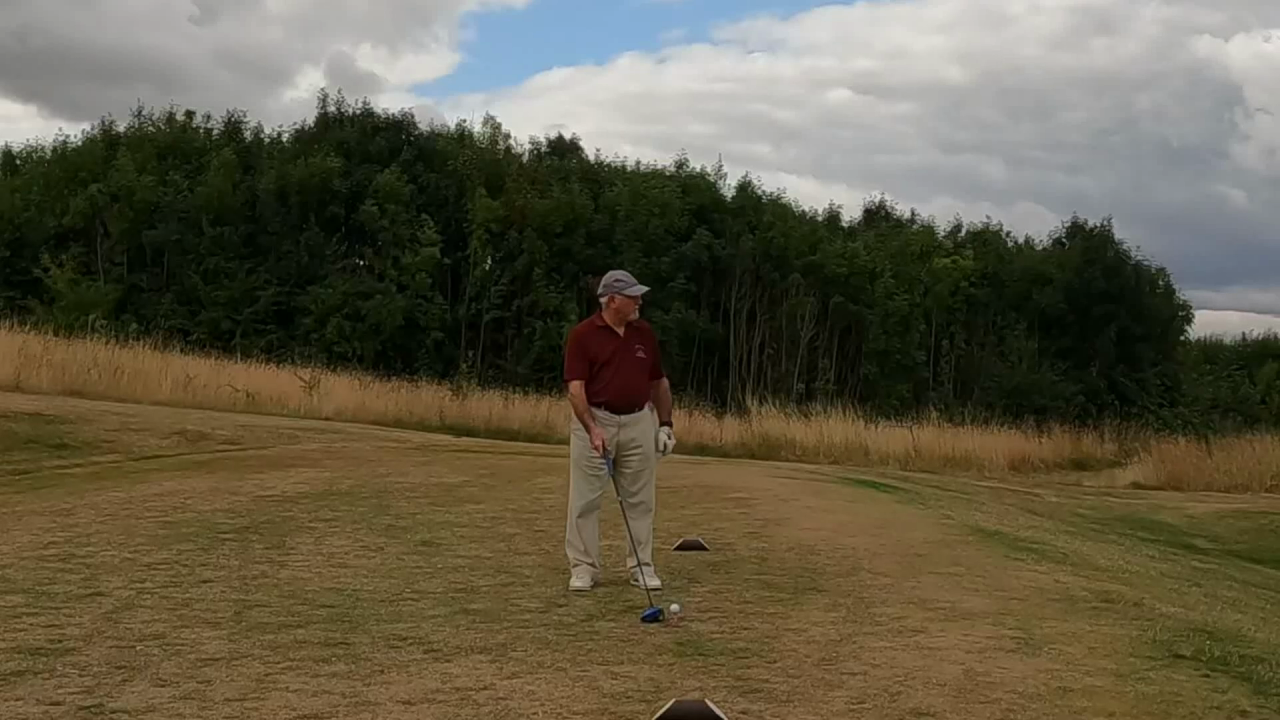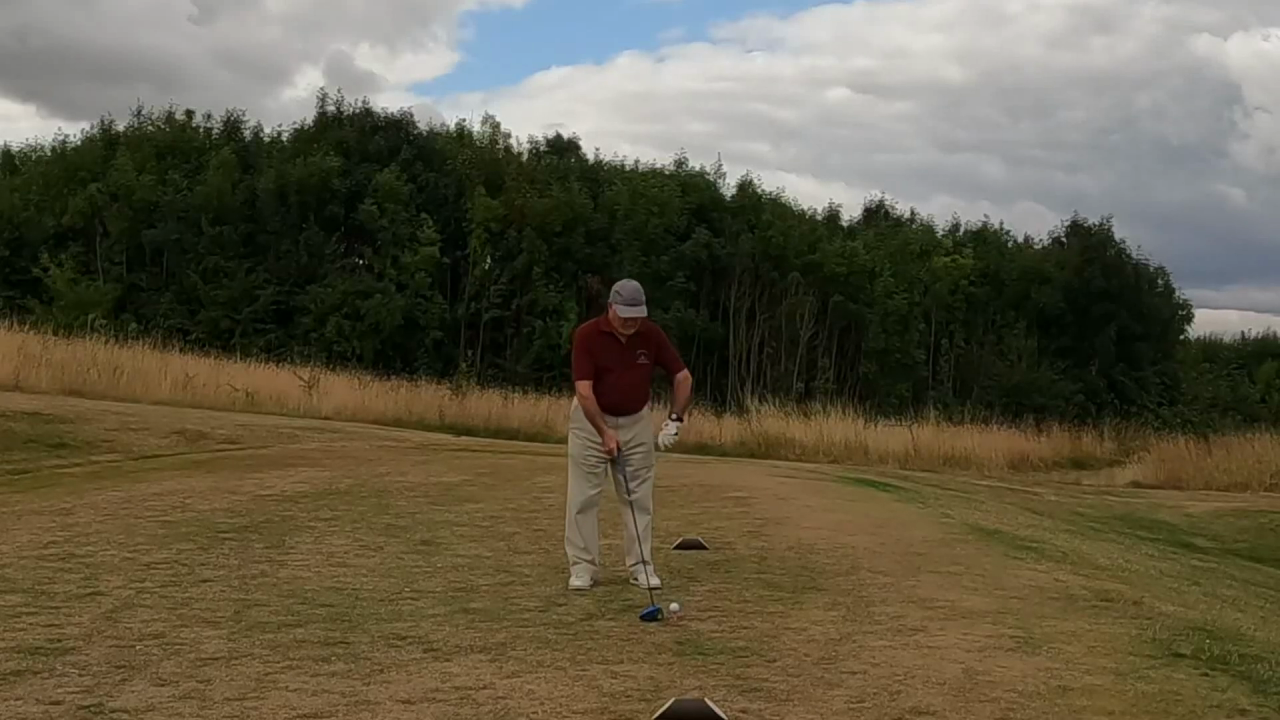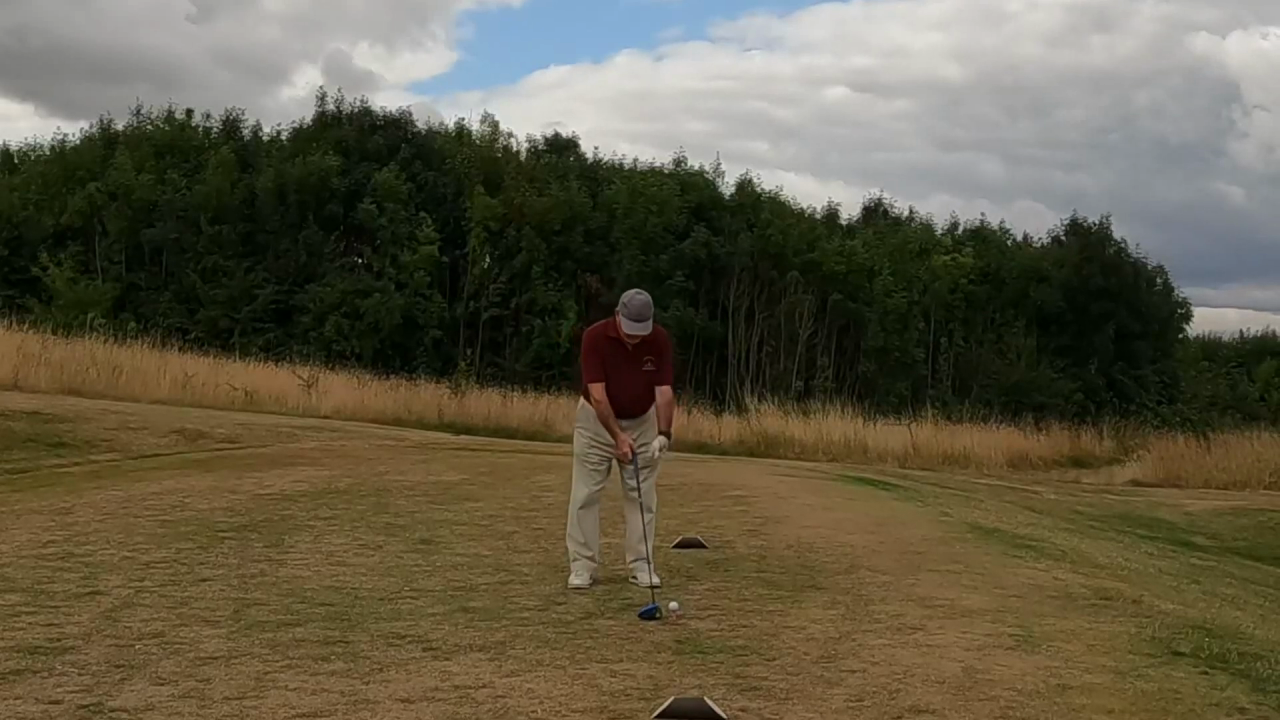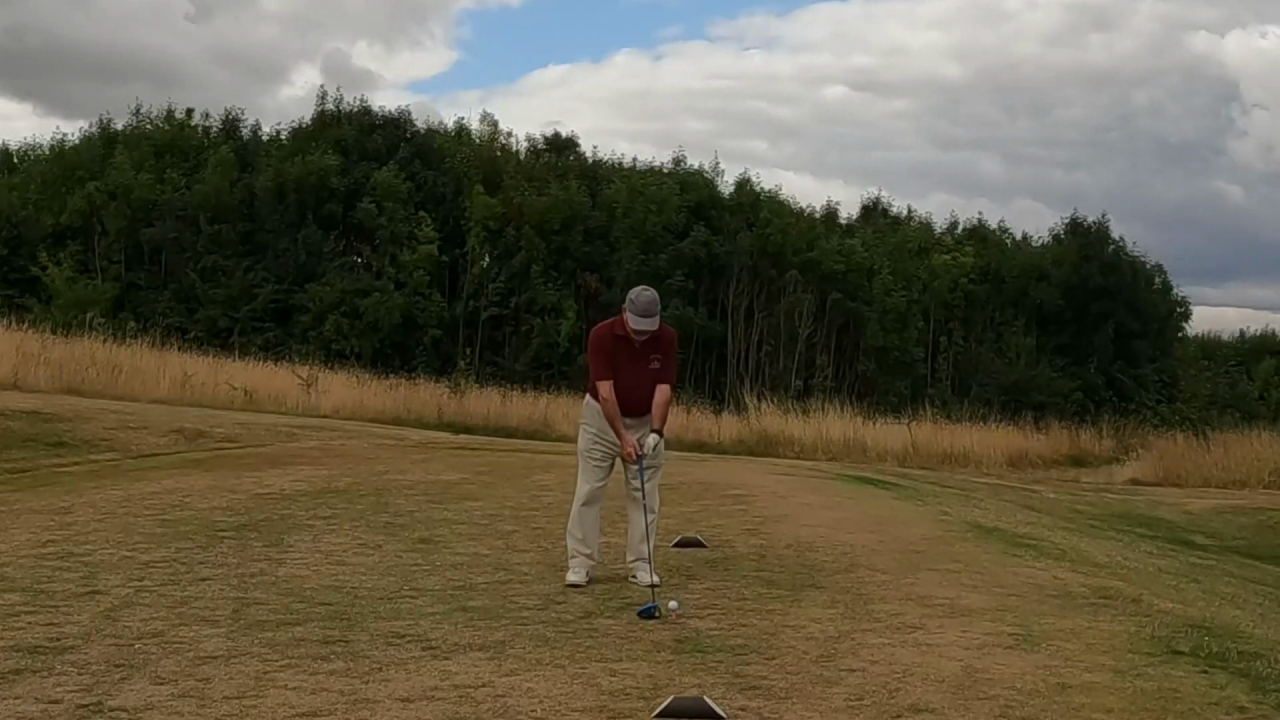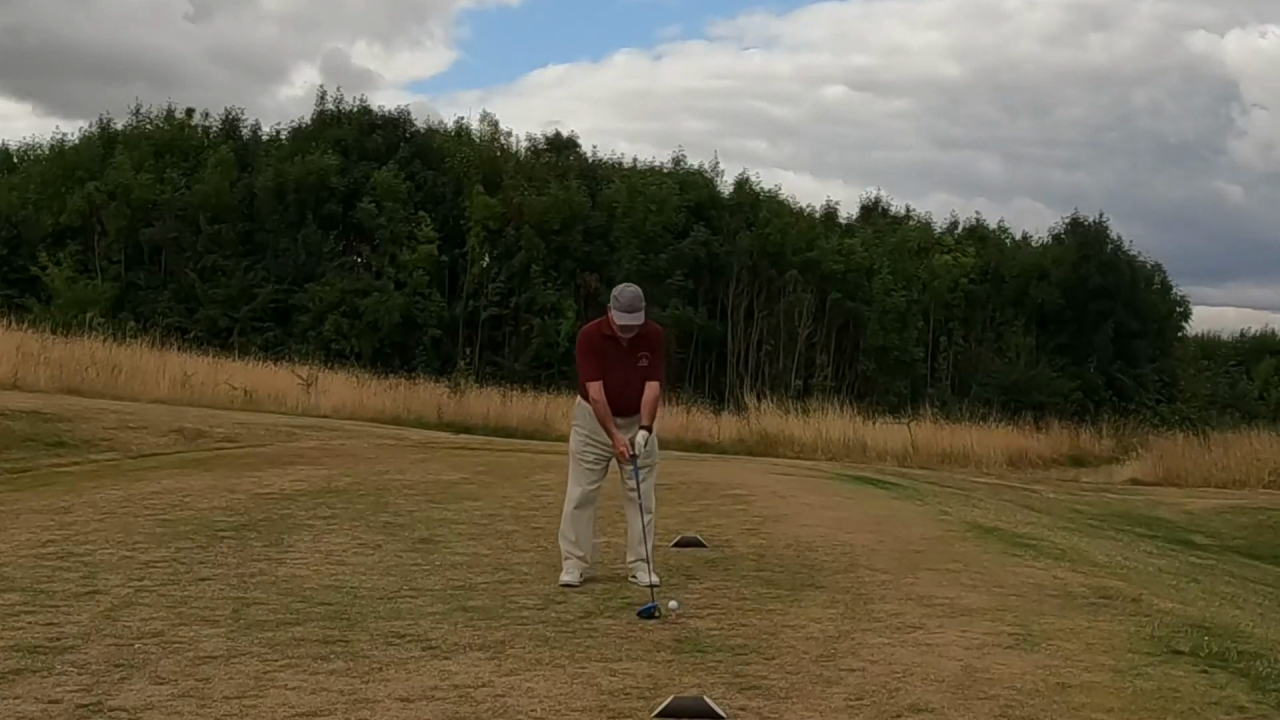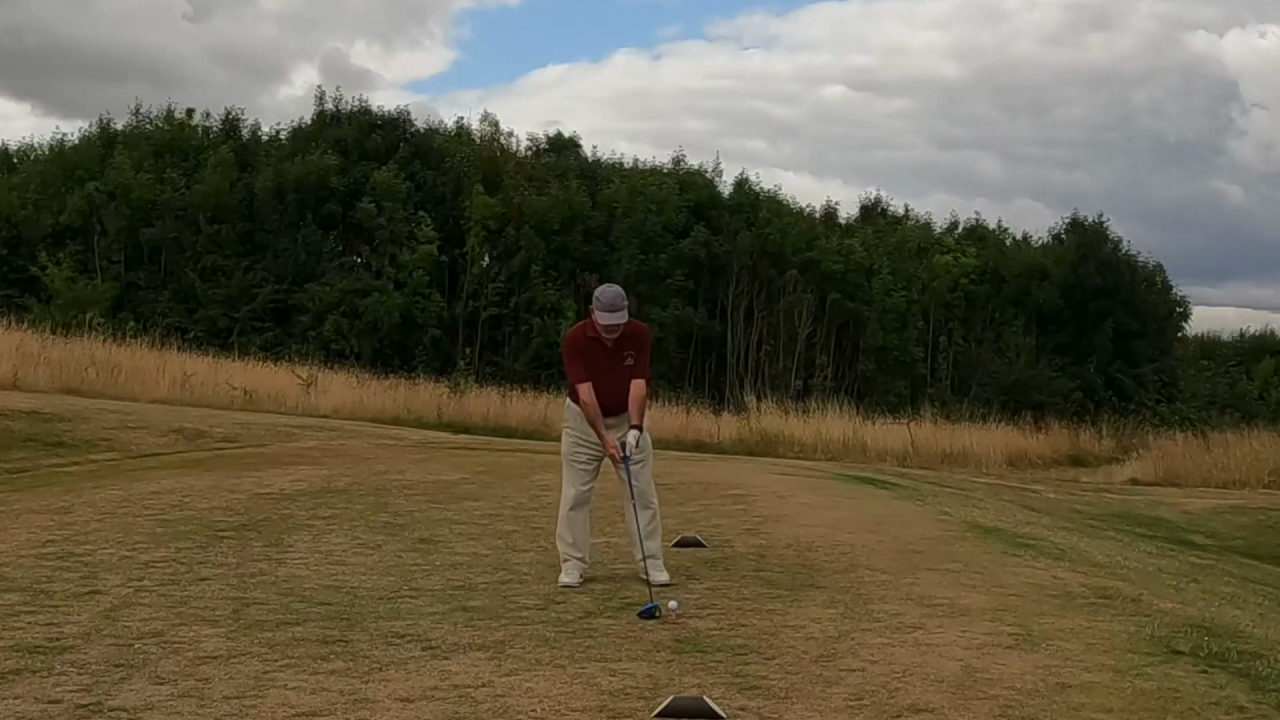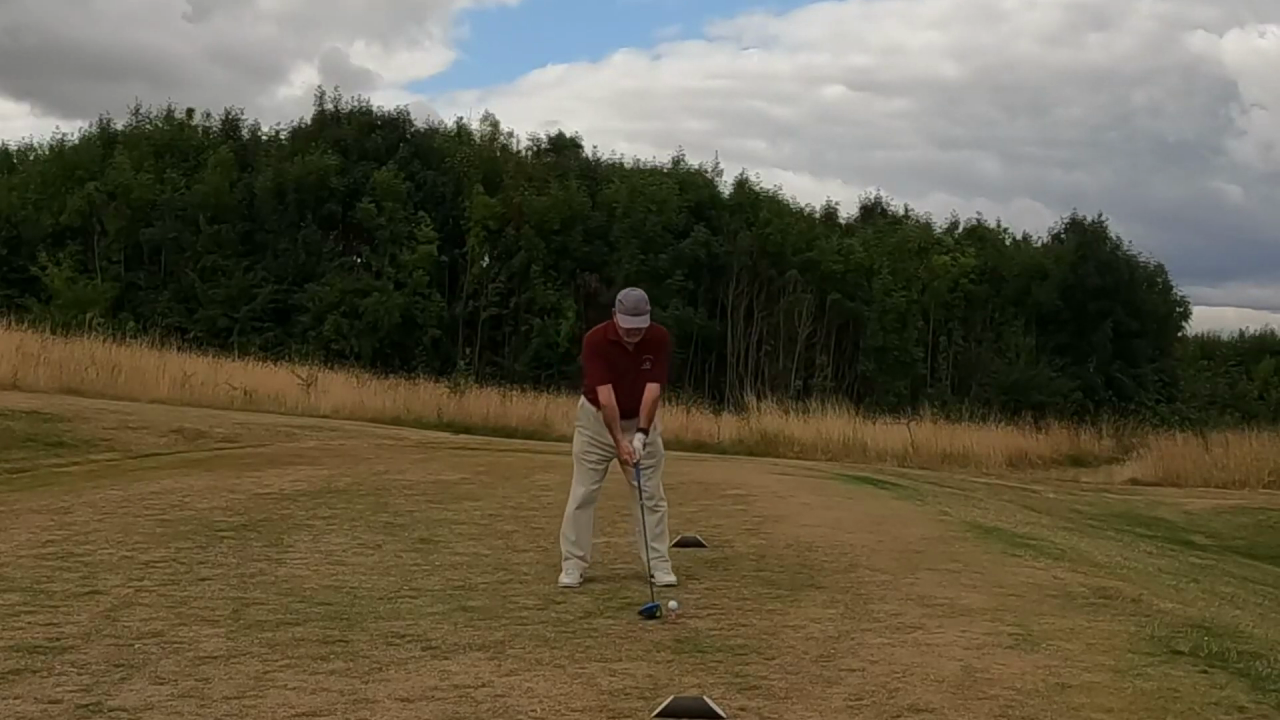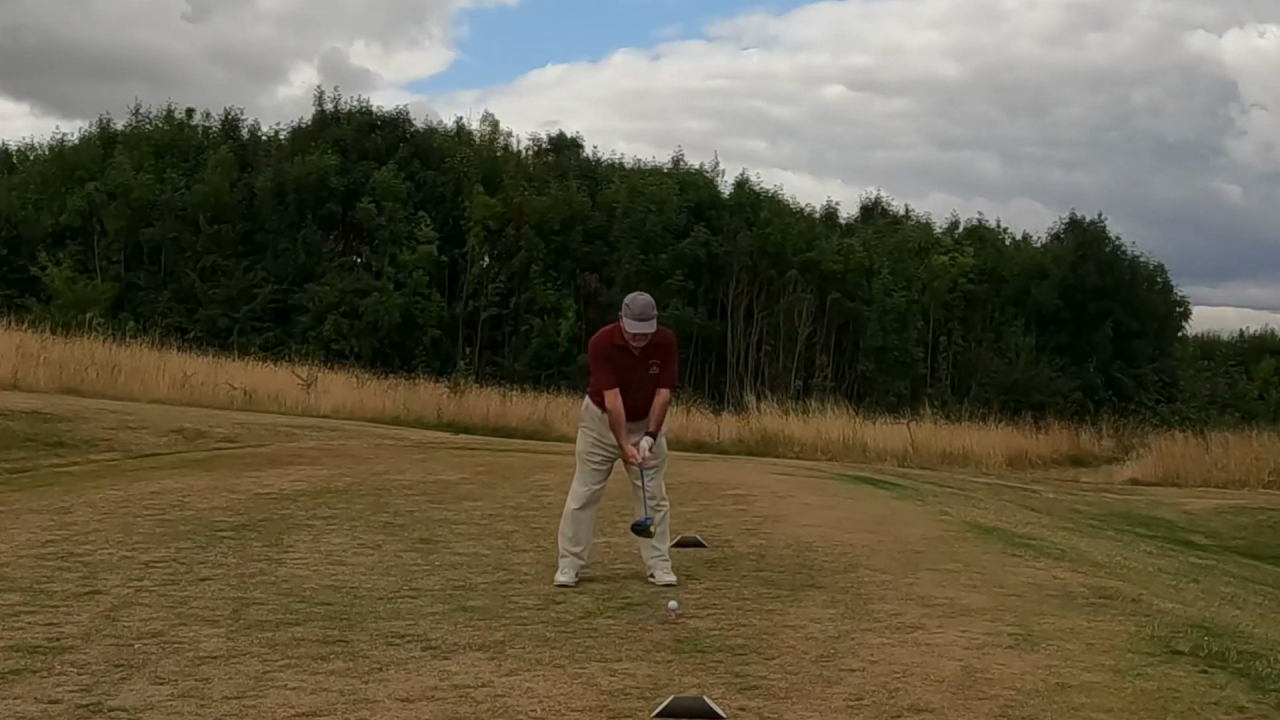
dt=0.3s
person 1, frame 1
left shoulder: (645, 333)
right shoulder: (582, 335)
left elbow: (660, 382)
right elbow: (575, 388)
left wrist: (665, 424)
right wrist: (592, 429)
left hip: (638, 423)
right hip: (594, 421)
left knee: (639, 500)
right knee: (585, 500)
left ankle: (642, 567)
right ankle: (583, 568)
person 1, frame 2
left shoulder: (652, 334)
right shoulder: (587, 334)
left elbow: (683, 377)
right elbow: (583, 390)
left wrist: (674, 420)
right wrist: (604, 433)
left hip: (636, 422)
right hip: (593, 422)
left knee: (639, 497)
right knee: (584, 497)
left ankle: (641, 565)
right ankle: (583, 566)
person 1, frame 3
left shoulder: (660, 340)
right shoulder: (594, 337)
left elbow: (664, 390)
right elbow: (597, 393)
left wrist: (663, 434)
right wrist: (617, 437)
left hip: (641, 422)
right hip: (596, 420)
left knee: (642, 496)
right knee: (585, 494)
left ankle: (640, 564)
right ankle: (582, 565)
person 1, frame 4
left shoulder: (667, 338)
right shoulder: (602, 335)
left elbow: (663, 389)
right elbow: (605, 392)
left wrist: (656, 433)
right wrist: (622, 436)
left hip: (644, 422)
right hip: (601, 418)
left knee: (644, 496)
right knee: (588, 491)
left ankle: (640, 564)
right ankle: (580, 563)
person 1, frame 5
left shoulder: (654, 335)
right shoulder: (589, 336)
left elbow: (652, 387)
right elbow: (595, 392)
left wrist: (644, 430)
right wrist: (613, 436)
left hip: (637, 421)
right hip: (592, 420)
left knee: (641, 495)
right knee: (581, 493)
left ankle: (640, 564)
right ankle: (574, 563)
person 1, frame 6
left shoulder: (640, 334)
right shoulder: (575, 338)
left elbow: (638, 385)
right elbow: (585, 394)
left wrist: (635, 429)
right wrist: (604, 437)
left hip: (627, 419)
right hip: (583, 420)
left knee: (643, 492)
right knee: (576, 494)
left ankle: (651, 562)
right ankle: (572, 564)
person 1, frame 7
left shoulder: (659, 338)
right shoulder: (595, 340)
left elbow: (653, 389)
right elbow: (606, 396)
left wrist: (642, 434)
right wrist: (619, 441)
left hip: (641, 420)
right hip: (596, 419)
left knee: (651, 495)
right knee: (582, 493)
left ankle: (658, 563)
right ankle: (573, 565)
person 1, frame 8
left shoulder: (666, 342)
right shoulder: (601, 343)
left elbow: (663, 393)
right elbow: (612, 399)
left wrist: (650, 437)
right wrist: (623, 445)
left hip: (645, 423)
right hip: (600, 419)
left knee: (654, 495)
right knee: (584, 493)
left ankle: (658, 563)
right ankle: (569, 564)
